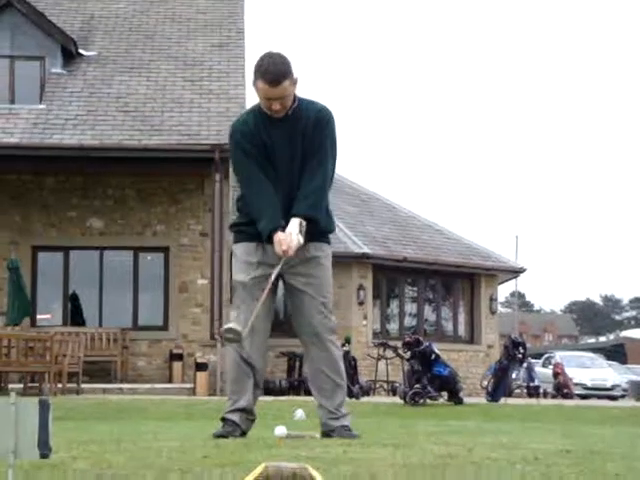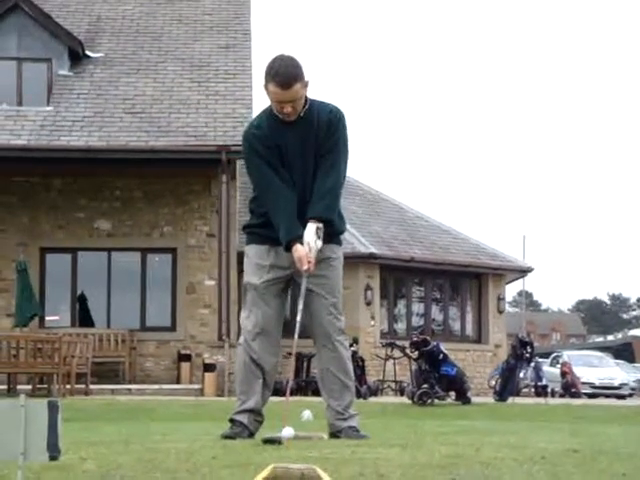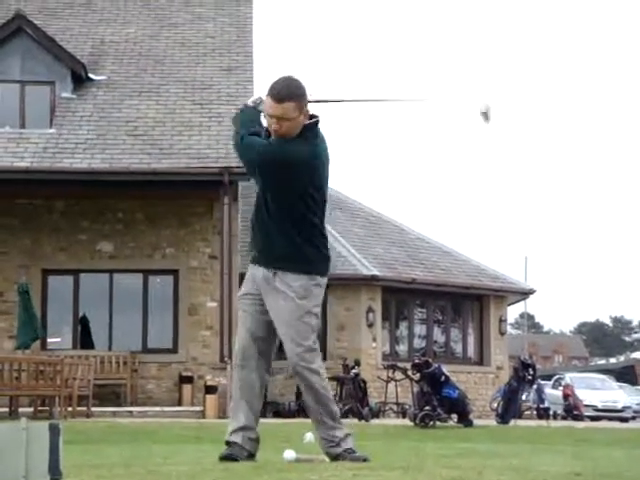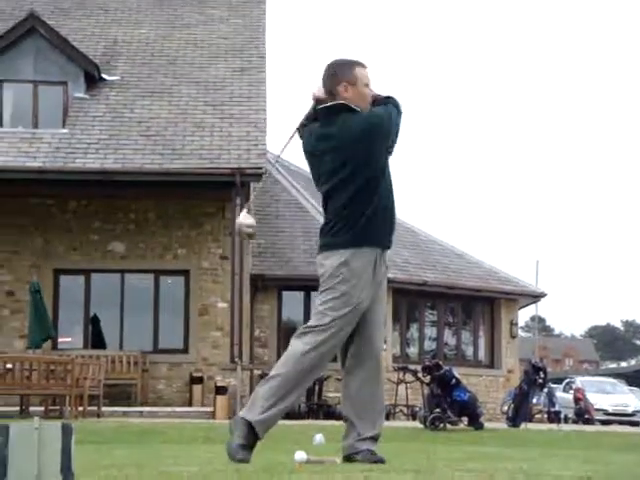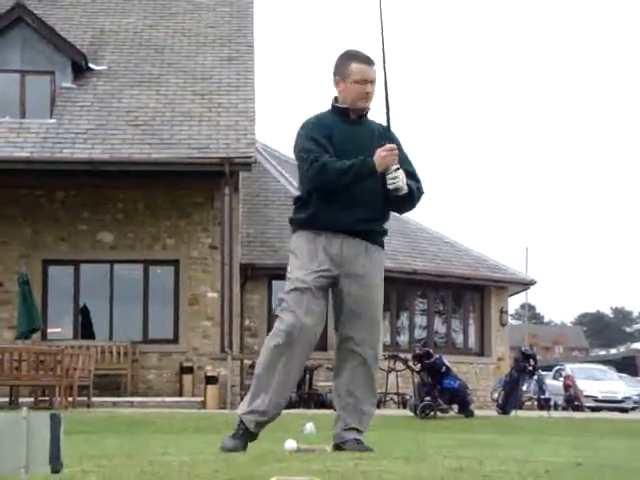
dt=1s
person 1, frame 1
left shoulder: (319, 118)
right shoulder: (243, 130)
left elbow: (319, 176)
right elbow: (255, 186)
left wrist: (299, 223)
right wrist: (275, 231)
left hip: (310, 239)
right hip: (256, 239)
left knee: (321, 331)
right knee: (247, 330)
left ankle: (335, 419)
right ankle: (238, 415)
person 1, frame 2
left shoulder: (331, 119)
right shoulder: (256, 133)
left elbow: (330, 180)
right elbow: (274, 192)
left wrist: (314, 227)
right wrist: (293, 241)
left hip: (322, 241)
right hip: (268, 242)
left knee: (331, 332)
right knee: (257, 332)
left ankle: (343, 419)
right ankle: (246, 416)
person 1, frame 3
left shoulder: (292, 155)
right shoulder: (308, 140)
left elbow: (245, 140)
left wrist: (248, 110)
right wrist: (260, 111)
left hip: (297, 273)
right hip: (264, 267)
left knee: (302, 357)
right knee: (247, 353)
left ankle: (338, 442)
right ankle: (242, 440)
person 1, frame 4
left shoulder: (315, 134)
right shoulder: (369, 127)
right elbow: (392, 106)
left wrist: (322, 100)
right wrist: (333, 97)
left hip: (363, 255)
right hip: (352, 255)
left knee: (367, 353)
right knee: (316, 342)
left ankle: (360, 441)
right ankle: (251, 421)
person 1, frame 5
left shoulder: (383, 135)
right shoulder: (315, 128)
left elbow: (405, 198)
right elbow: (318, 174)
left wrist: (402, 183)
right wrist: (370, 167)
left hip: (366, 248)
right hip: (316, 241)
left knee: (360, 343)
right knee: (292, 331)
left ankle: (350, 430)
right ankle: (250, 420)
